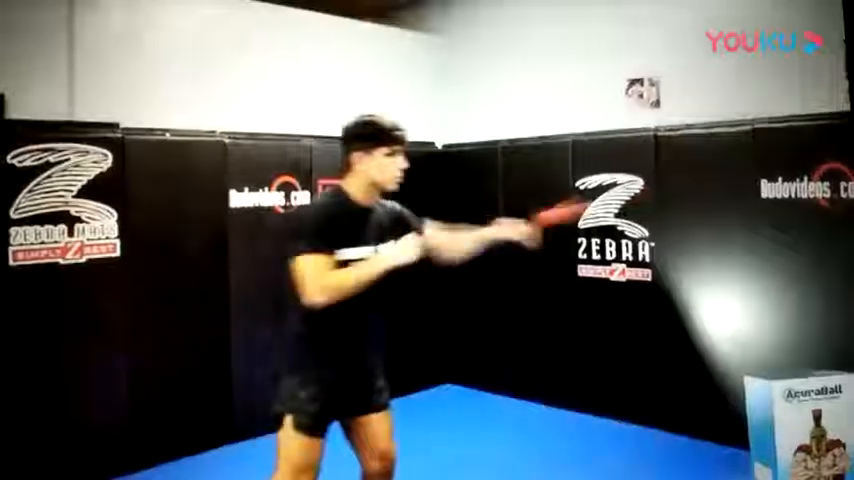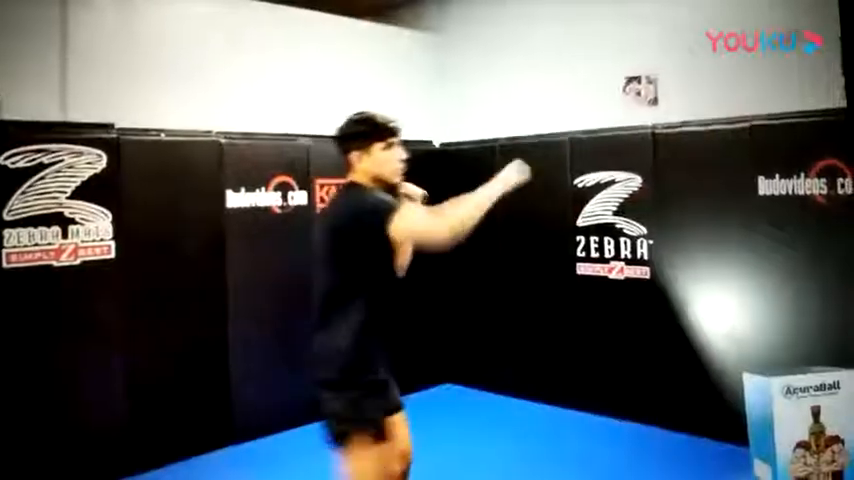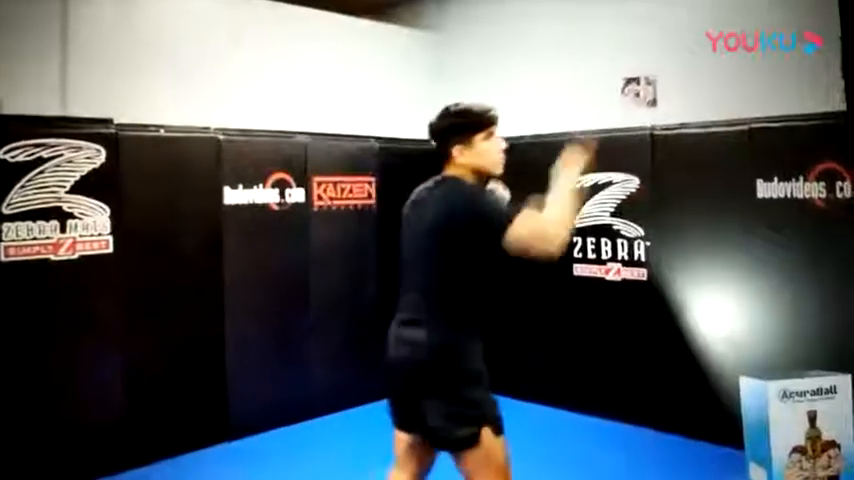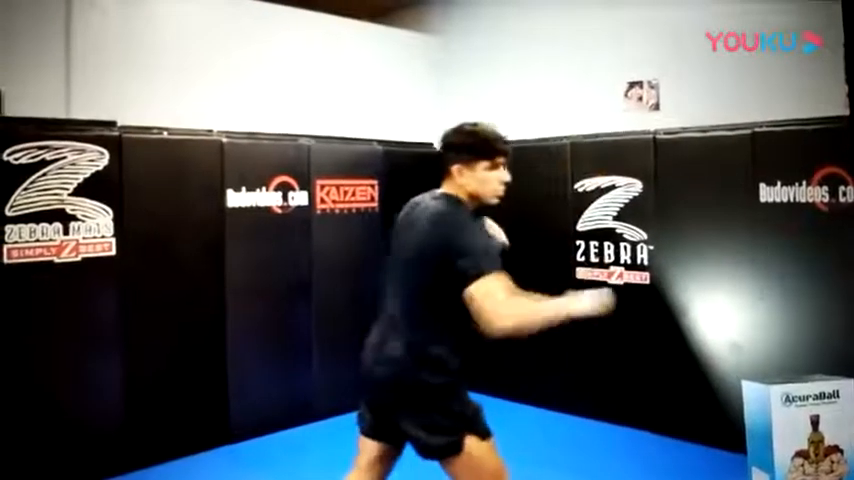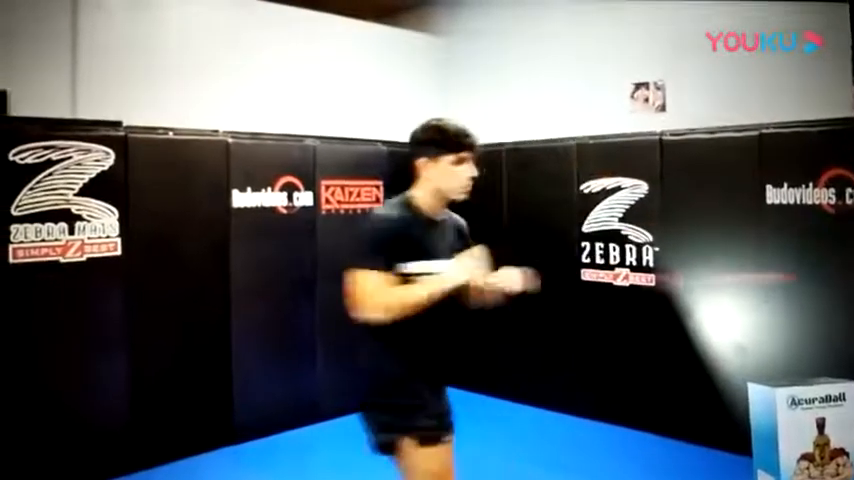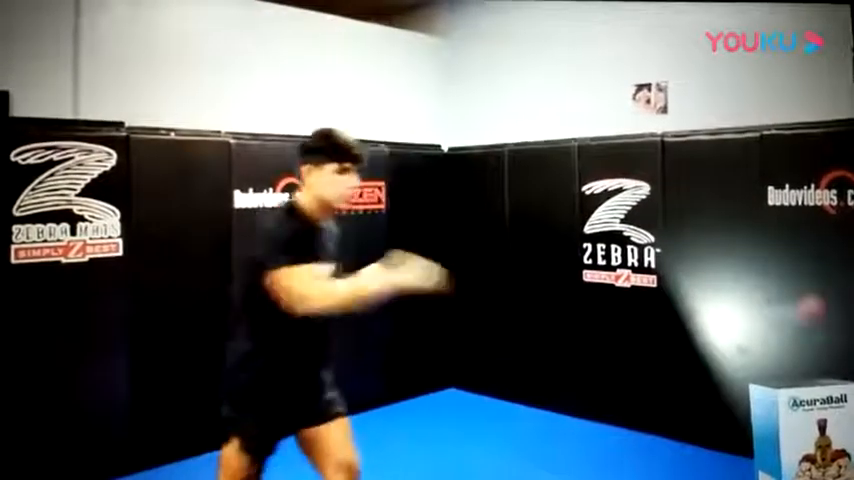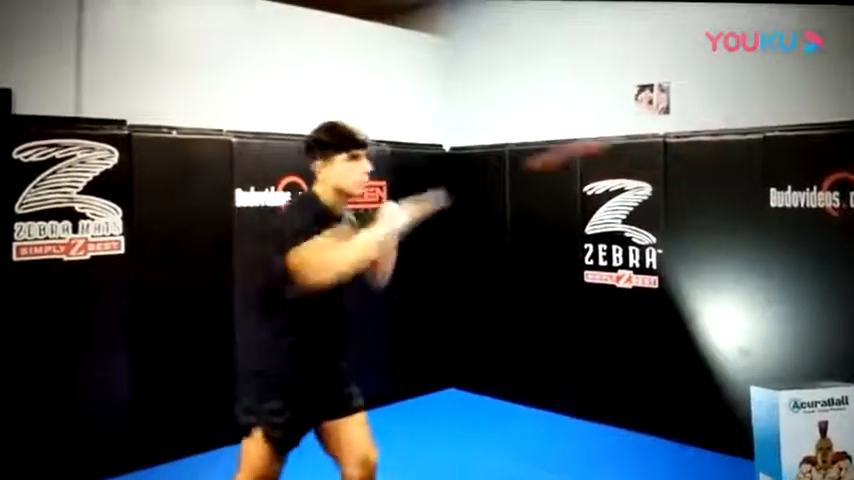
dt=0.7s
person 1, frame 1
left shoulder: (390, 216)
right shoulder: (320, 215)
left elbow: (448, 246)
right elbow: (316, 291)
left wrist: (499, 231)
right wrist: (387, 259)
left hip: (363, 364)
right hip: (313, 367)
person 1, frame 2
left shoulder: (363, 208)
right shoulder: (362, 206)
left elbow: (394, 266)
right elbow: (439, 230)
left wrist: (408, 210)
right wrist: (501, 183)
left hip: (366, 360)
right hip: (346, 364)
person 1, frame 3
left shoulder: (424, 198)
right shoulder: (470, 202)
right elbow: (549, 239)
right wrist: (567, 177)
left hip: (409, 352)
right hip: (447, 361)
person 1, frame 4
left shoulder: (417, 210)
right shoulder: (464, 234)
right elbow: (503, 316)
right wrist: (573, 305)
left hip: (382, 365)
right hip: (424, 378)
person 1, frame 5
left shoulder: (454, 228)
right shoulder: (387, 225)
left elbow: (473, 296)
right elbow: (372, 308)
left wrist: (501, 282)
right wrist: (447, 279)
left hip: (425, 375)
right hip: (394, 376)
person 1, frame 6
left shoulder: (325, 230)
right shoulder: (279, 229)
right elbow: (306, 298)
left wrist: (365, 281)
right wrist: (393, 279)
left hip: (310, 375)
right hip: (261, 377)
person 1, frame 7
left shoulder: (346, 220)
right shoulder: (299, 216)
left elbow: (376, 280)
right elbow: (324, 270)
left wrist: (390, 235)
right wrist: (387, 226)
left hip: (328, 368)
right hip: (281, 370)
